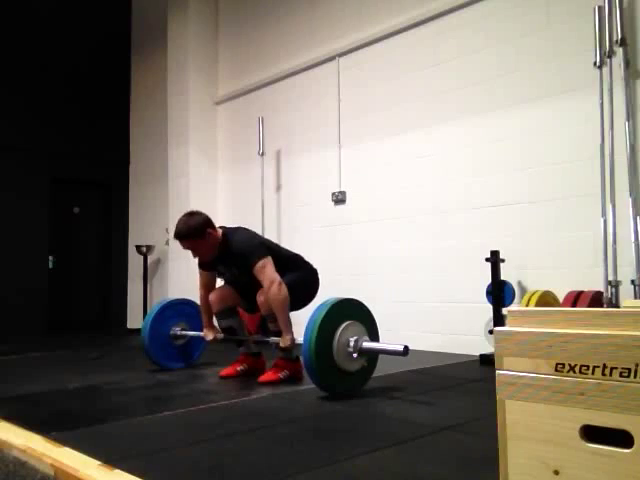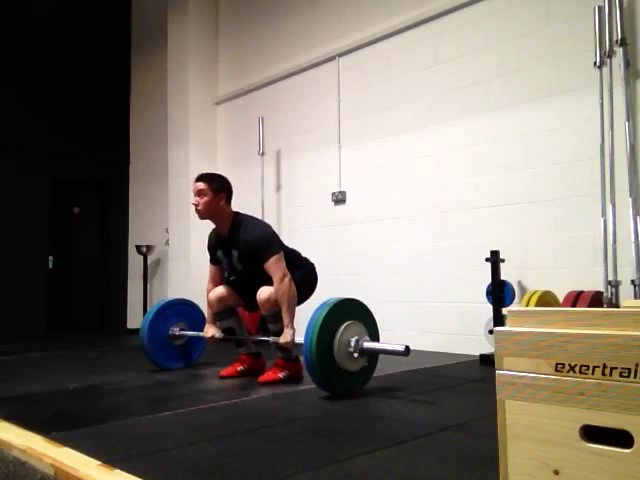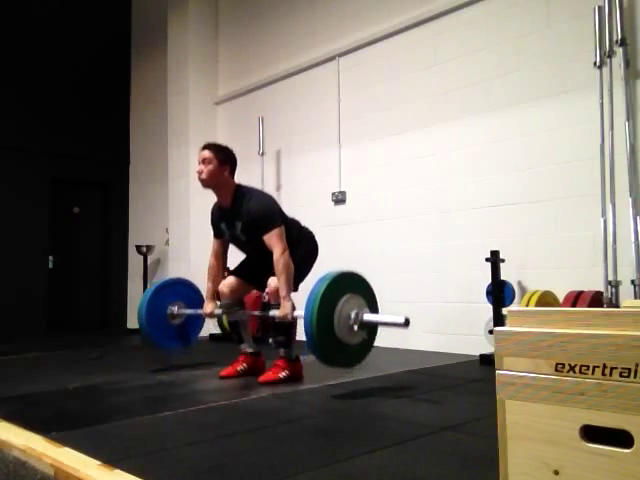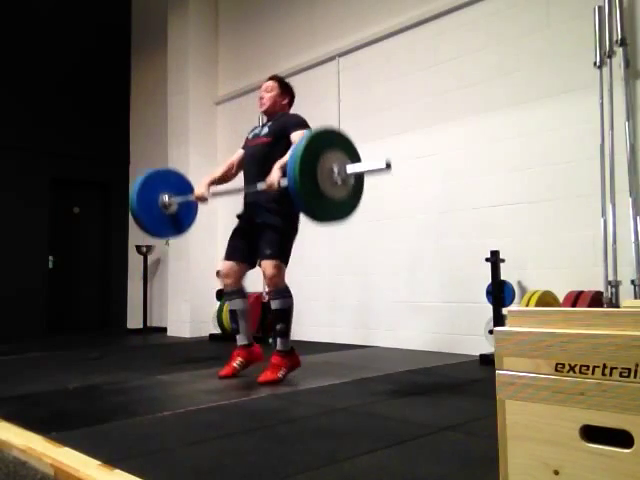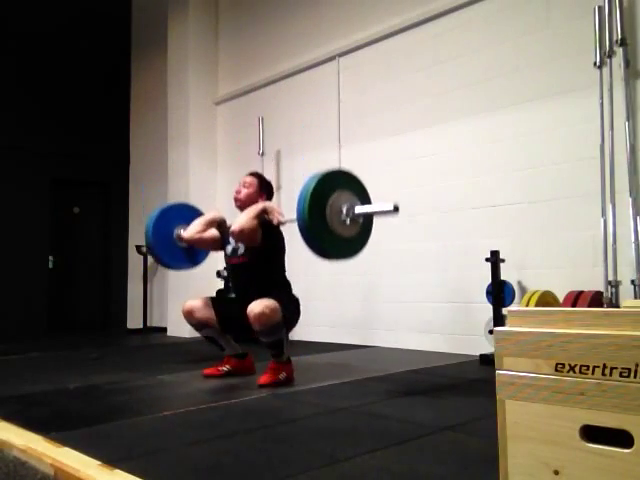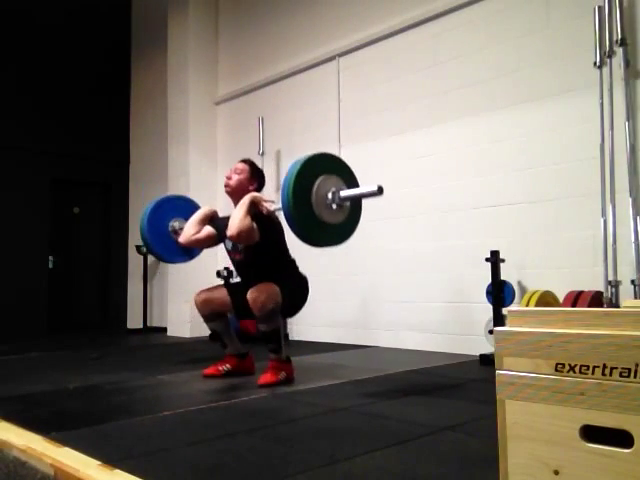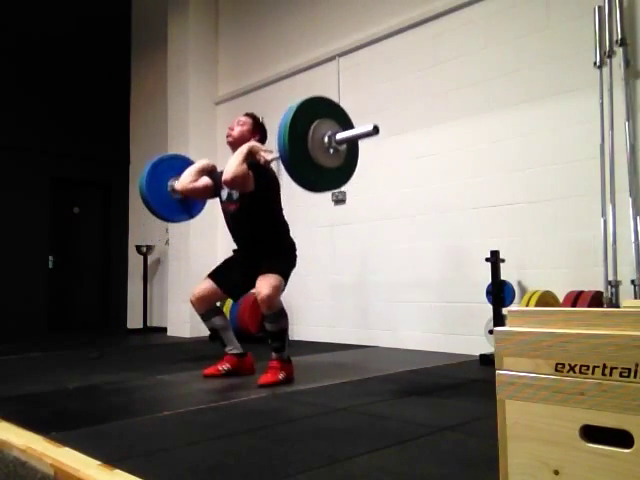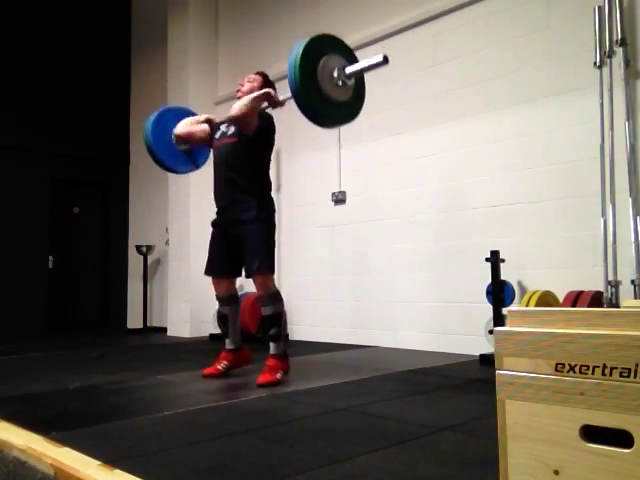
dt=0.5s
person 1, frame 1
left shoulder: (243, 243)
right shoulder: (207, 249)
left elbow: (274, 284)
right elbow: (205, 290)
left wrist: (286, 333)
right wrist: (208, 326)
left hip: (301, 277)
left knee: (265, 298)
right knee: (217, 298)
left ankle: (289, 362)
right ankle: (250, 356)
person 1, frame 2
left shoulder: (254, 233)
right shoulder: (215, 239)
left elbow: (283, 279)
right elbow: (214, 283)
left wrist: (288, 328)
right wrist: (210, 323)
left hip: (298, 276)
left knee: (266, 297)
right knee: (217, 297)
left ankle: (289, 361)
right ankle: (250, 357)
person 1, frame 3
left shoulder: (257, 205)
right shoulder: (218, 212)
left elbow: (281, 252)
right elbow: (217, 258)
left wrist: (286, 300)
right wrist: (209, 299)
left hip: (298, 248)
left knee: (274, 288)
right knee: (227, 290)
left ankle: (288, 362)
right ankle: (250, 356)
person 1, frame 4
left shoulder: (292, 122)
right shoulder: (256, 130)
right elbow: (234, 163)
left wrist: (279, 170)
right wrist: (207, 183)
left hip: (277, 213)
right hip: (251, 214)
left knee: (272, 275)
right knee: (229, 277)
left ankle: (284, 352)
right ankle: (245, 348)
person 1, frame 5
left shoulder: (267, 230)
right shoulder: (228, 233)
left elbow: (240, 230)
right elbow: (189, 236)
left wrist: (262, 208)
right wrist: (213, 218)
left hip: (278, 304)
left knee: (259, 311)
right knee: (191, 309)
left ankle: (281, 363)
right ankle: (237, 358)
person 1, frame 6
left shoulder: (261, 218)
right shoulder: (226, 222)
left elbow: (235, 234)
right elbow: (187, 239)
left wrist: (247, 200)
right wrist: (205, 212)
left hip: (288, 288)
right hip: (256, 285)
left knee: (258, 296)
right knee: (203, 299)
left ankle: (280, 362)
right ankle: (238, 356)
person 1, frame 7
left shoulder: (258, 170)
right shoulder: (223, 175)
left elbow: (231, 178)
right elbow: (182, 187)
left wrist: (246, 148)
right wrist: (203, 165)
left hip: (275, 253)
right hip: (246, 254)
left knee: (266, 293)
right knee: (200, 296)
left ankle: (281, 363)
right ankle: (236, 356)
person 1, frame 8
left shoulder: (260, 121)
right shoulder: (221, 127)
left elbow: (237, 114)
right elbow: (181, 133)
left wrist: (264, 97)
right wrist: (206, 119)
left hip: (254, 213)
right hip: (225, 214)
left knee: (262, 282)
right knee: (222, 284)
left ankle: (278, 358)
right ankle: (234, 350)
